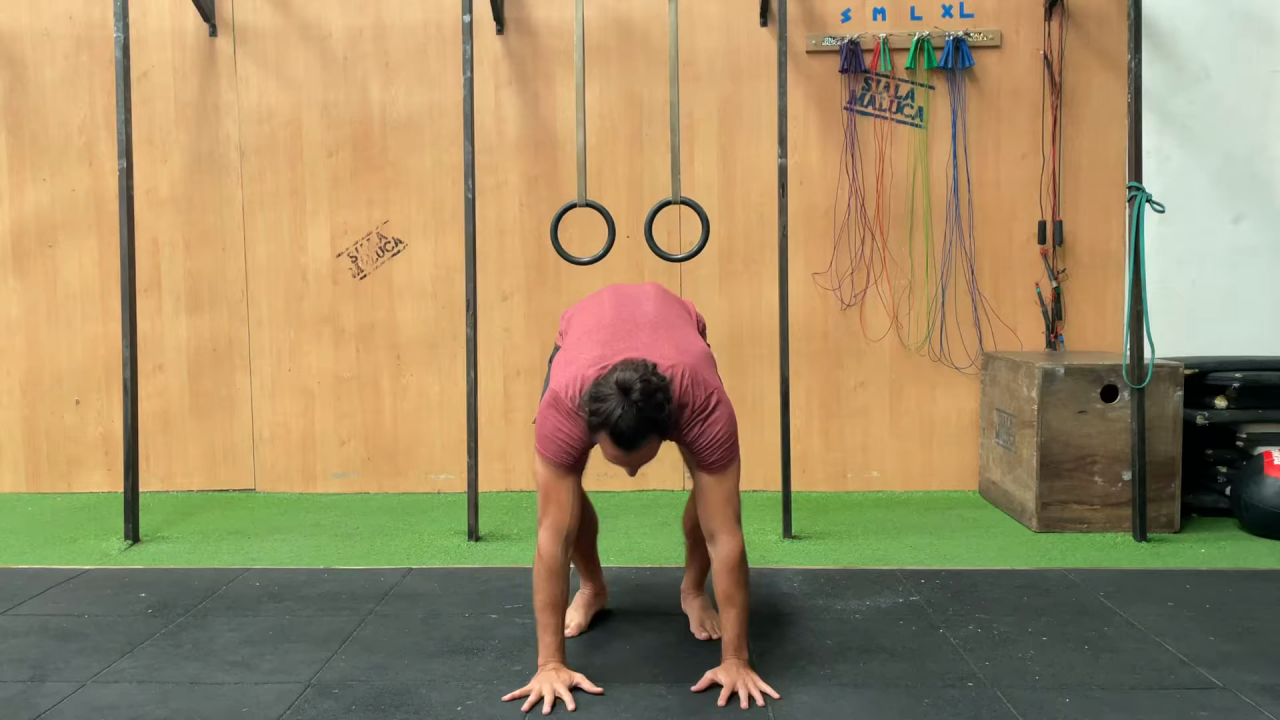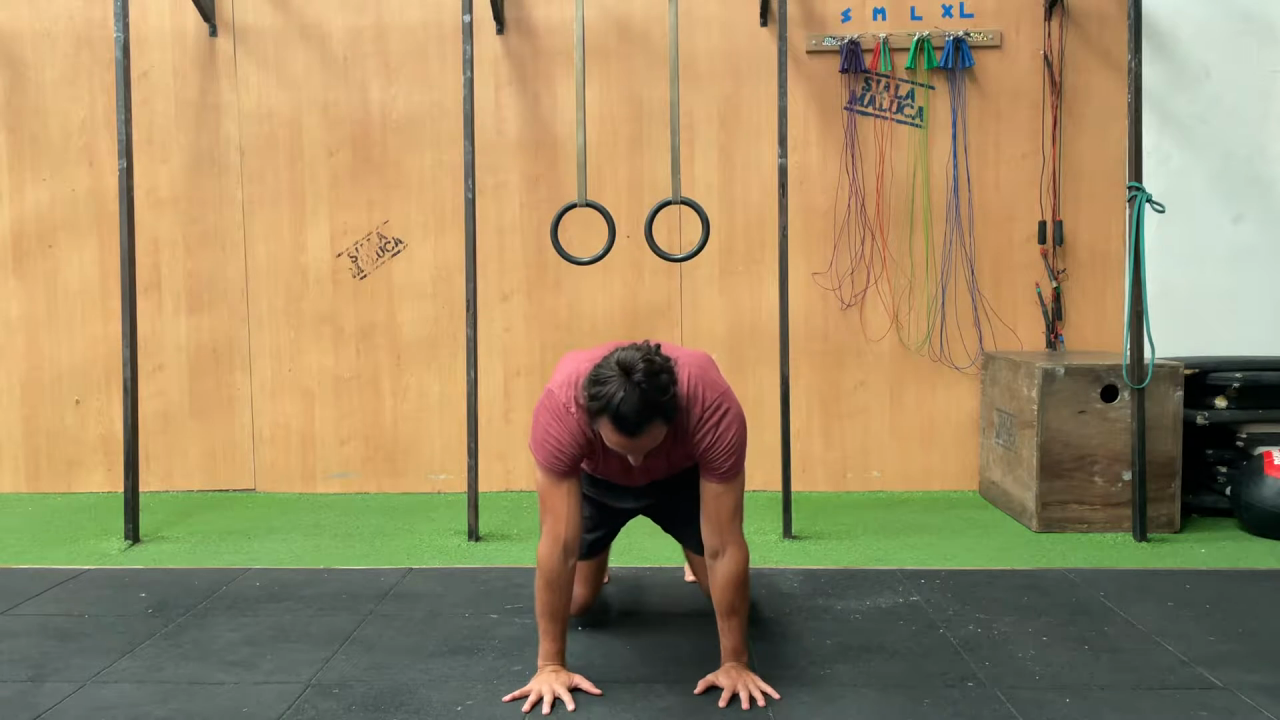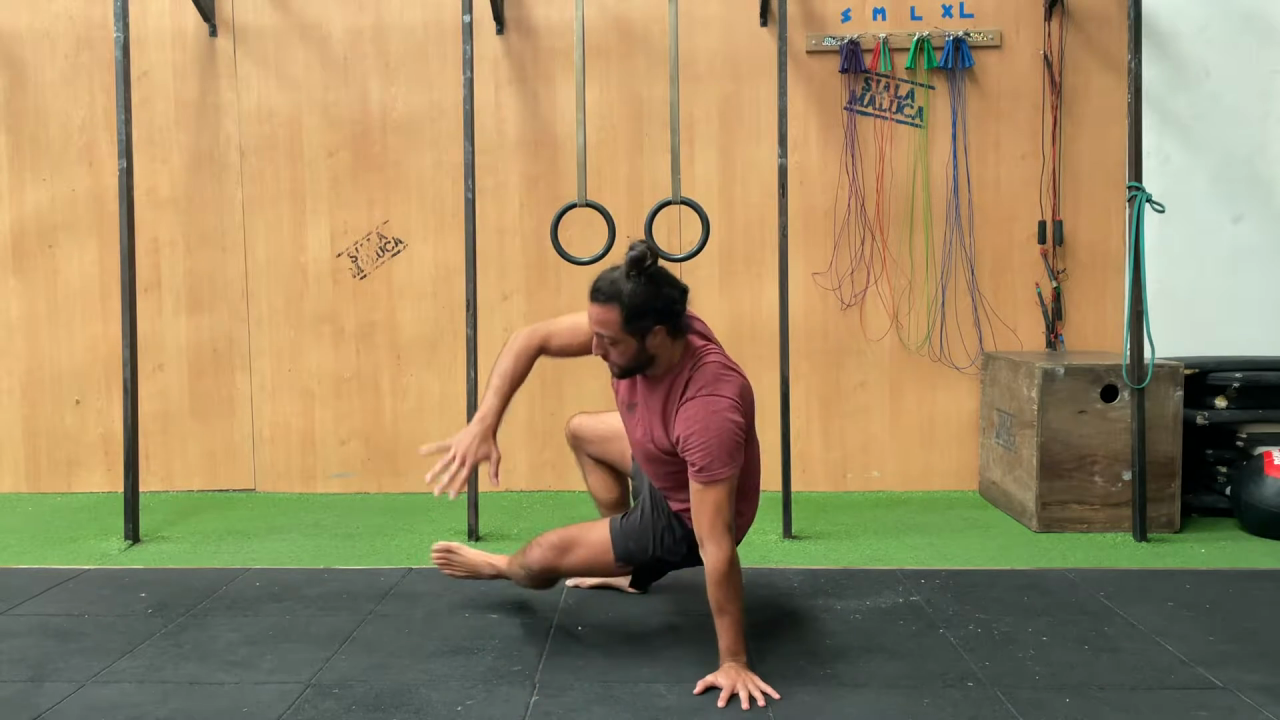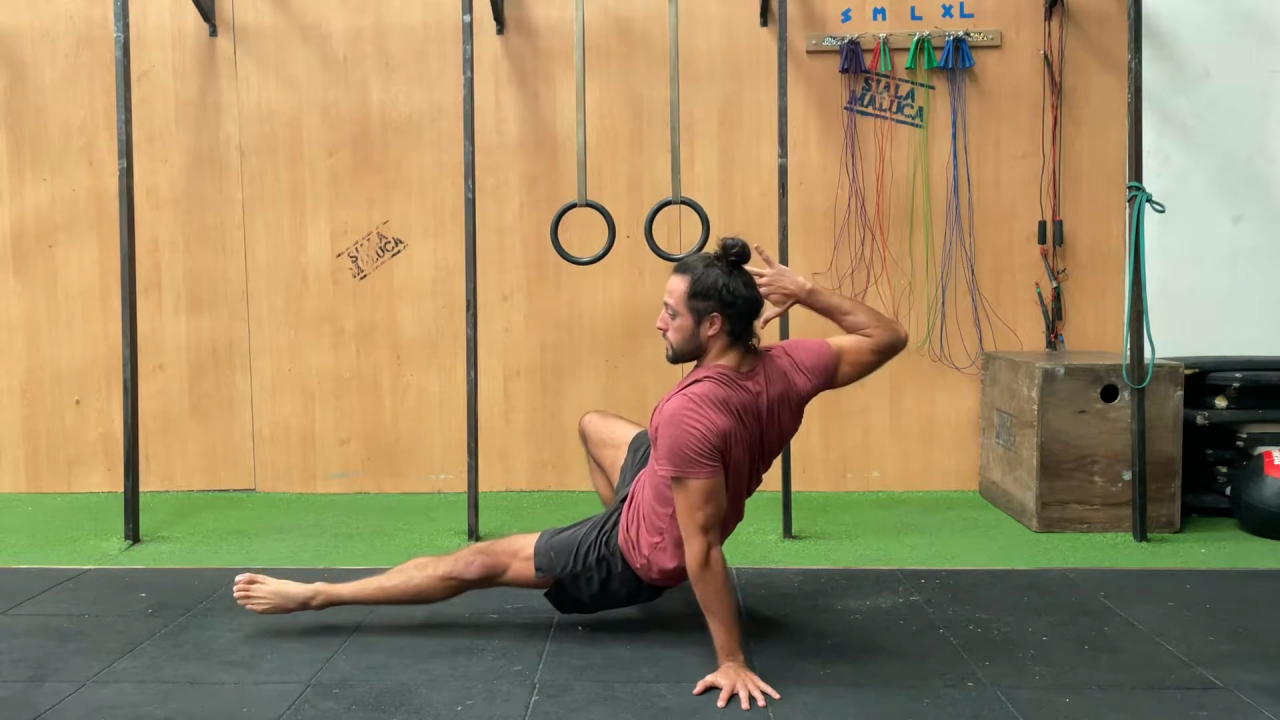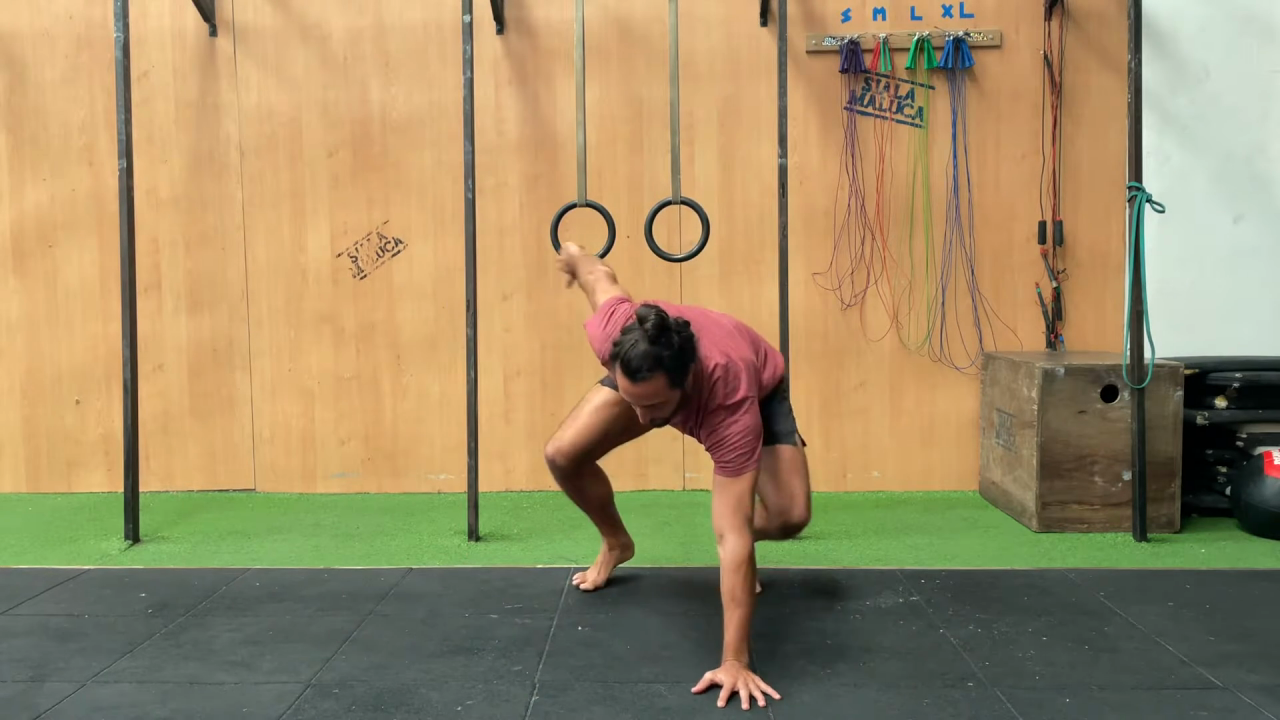
dt=1s
person 1, frame 1
left shoulder: (702, 404)
right shoulder: (564, 403)
left elbow: (726, 538)
right elbow: (552, 534)
left wrist: (736, 661)
right wrist: (550, 664)
left knee: (713, 480)
right knee: (559, 489)
left ankle: (693, 591)
right ankle: (592, 588)
person 1, frame 2
left shoulder: (714, 408)
right shoulder: (562, 406)
left elbow: (726, 548)
right elbow: (556, 547)
left wrist: (735, 663)
right wrist: (550, 665)
left knee: (719, 582)
right knee: (575, 601)
left ankle: (696, 551)
right ankle: (596, 558)
person 1, frame 3
left shoulder: (708, 410)
right shoulder: (651, 325)
left elbow: (717, 549)
right elbow: (528, 340)
left wrist: (733, 665)
right wrist: (481, 426)
left hip: (690, 514)
right hip: (667, 467)
left knee: (544, 555)
right knee: (582, 430)
left ankle: (498, 566)
right ankle: (629, 563)
person 1, frame 4
left shoulder: (690, 415)
right shoulder: (791, 367)
left elbow: (700, 551)
right elbow: (889, 336)
left wrist: (732, 664)
right wrist: (808, 291)
left hip: (640, 554)
right hip: (664, 489)
left knee: (476, 563)
right knee: (593, 426)
left ankle: (311, 595)
person 1, frame 5
left shoulder: (733, 406)
right shoulder: (611, 334)
left elbow: (733, 540)
right elbow: (598, 273)
left wrist: (734, 661)
right wrist: (573, 257)
left hip: (757, 382)
left knee: (790, 516)
right knee: (561, 456)
right ankle: (616, 544)
